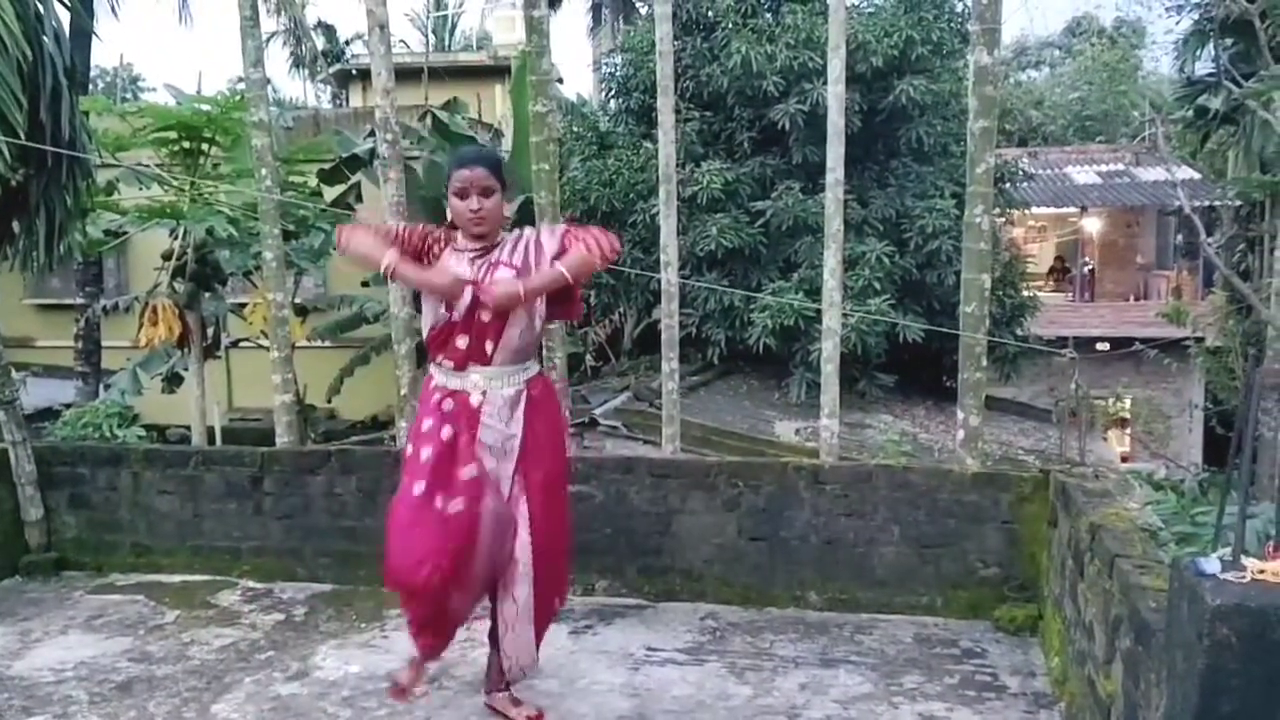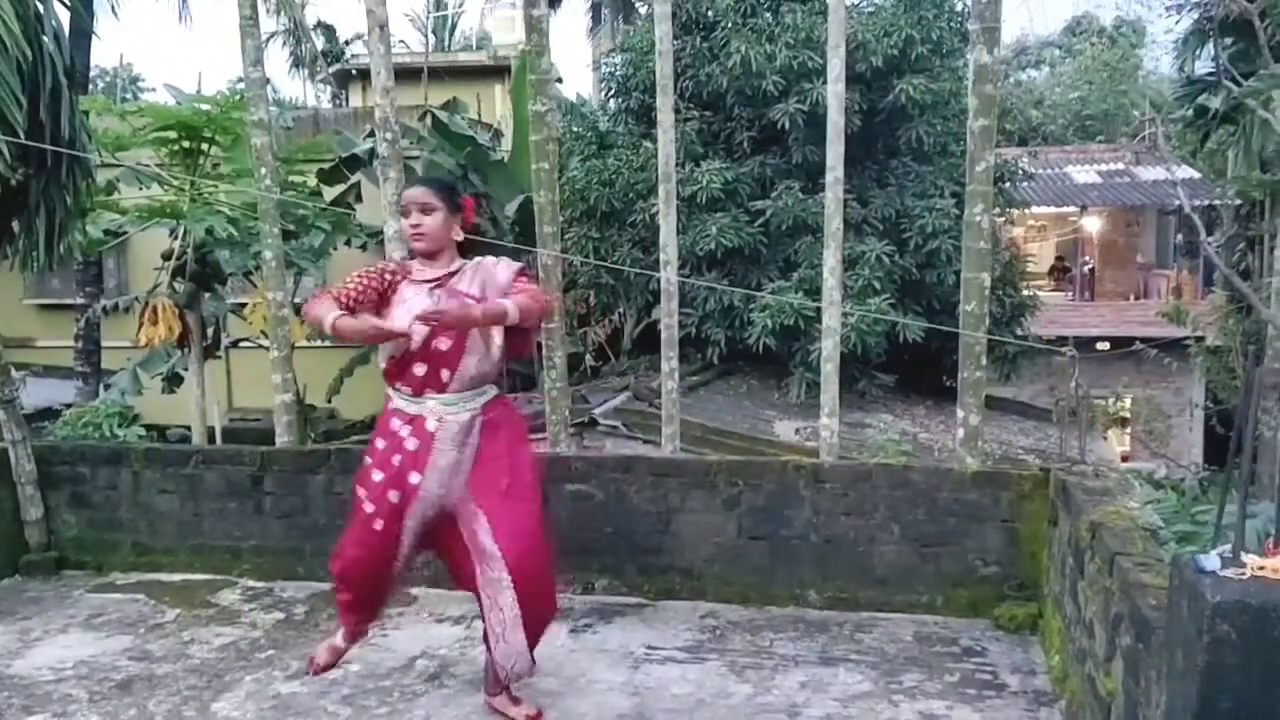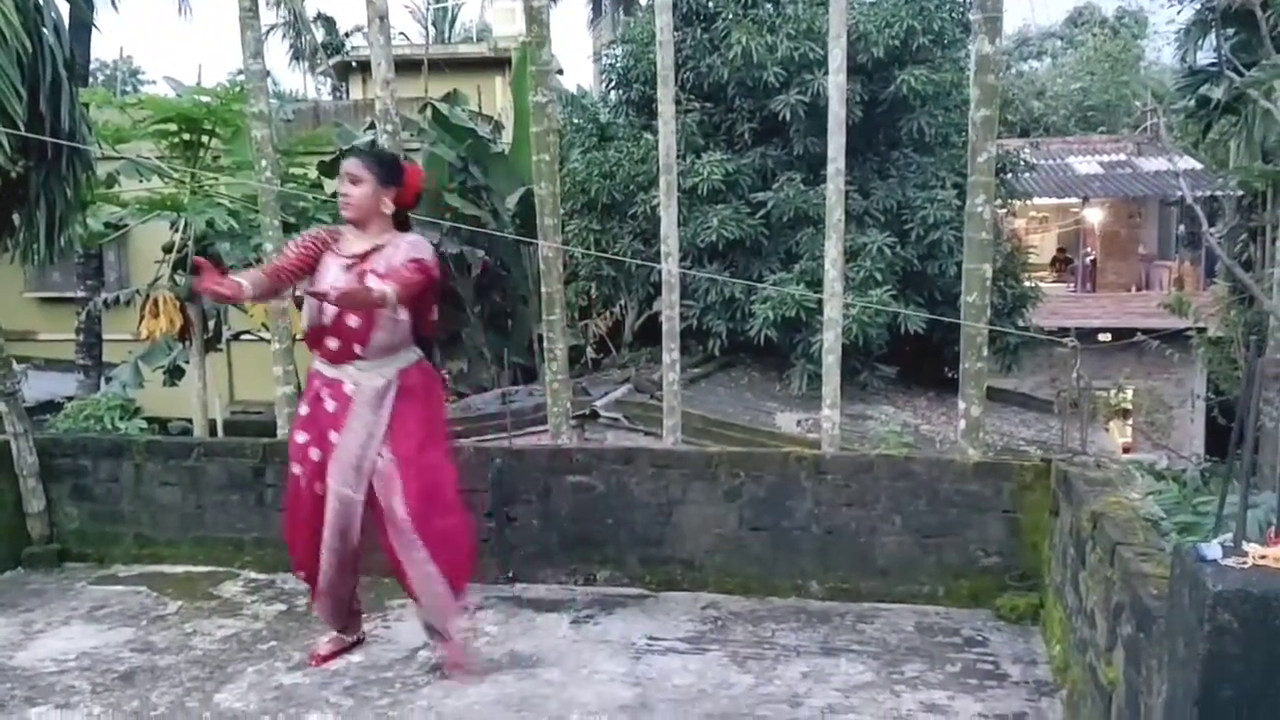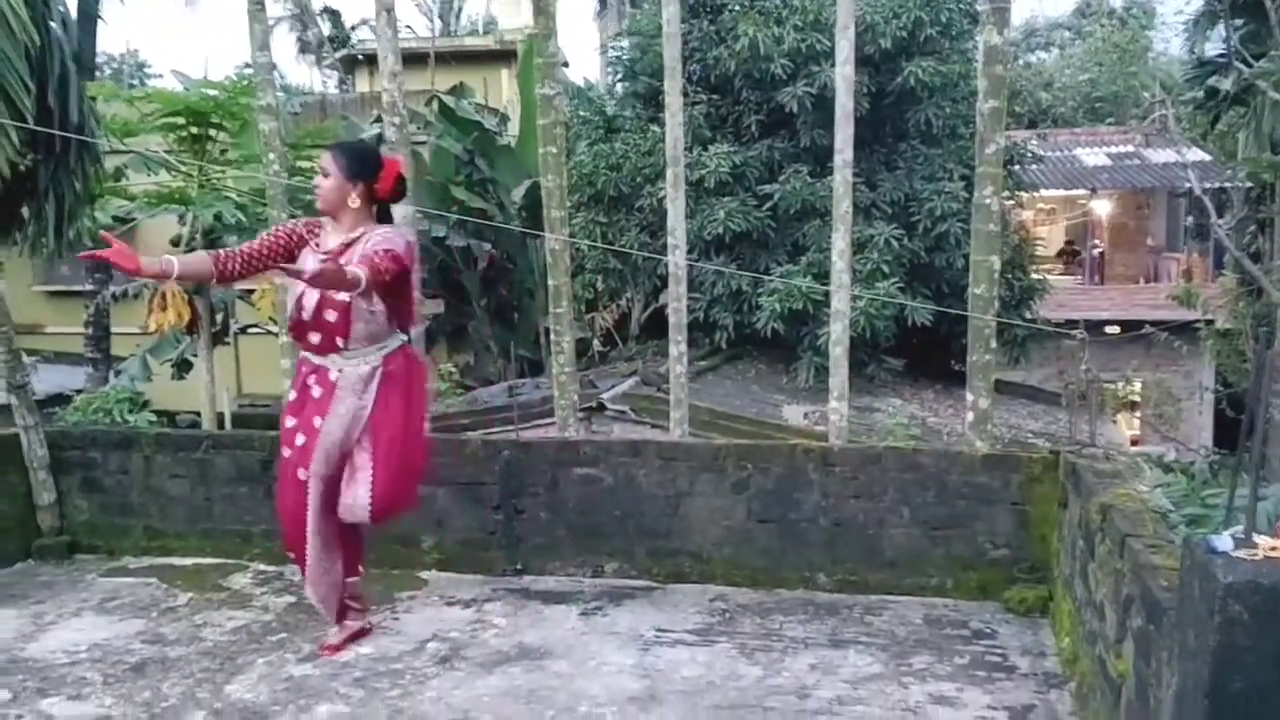
dt=0.3s
person 1, frame 1
left shoulder: (535, 244)
right shoulder: (432, 245)
left elbow: (603, 245)
right elbow: (354, 236)
left wrist: (528, 288)
right wrist: (417, 276)
left hip: (520, 414)
right hip: (448, 411)
left knee: (524, 545)
right knee: (428, 544)
right ankle: (425, 646)
person 1, frame 2
left shoulder: (490, 274)
right shoulder: (390, 278)
left elbow: (534, 302)
right elbow: (318, 305)
left wrist: (476, 315)
right wrist: (350, 326)
left hip: (479, 435)
right hip: (406, 433)
left knee: (509, 557)
right knee: (372, 546)
right ankle: (349, 629)
person 1, frame 3
left shoulder: (412, 250)
right shoulder: (324, 243)
left elbow: (400, 288)
right elbow: (275, 275)
left wrist: (362, 297)
right wrist: (232, 287)
left hip: (395, 397)
right hip: (327, 395)
left knee: (413, 511)
right knee: (319, 514)
left ankle: (444, 625)
right ankle: (341, 625)
person 1, frame 4
left shoulder: (389, 242)
right shoulder: (303, 234)
left elbow: (369, 274)
right elbow: (231, 262)
left wrist: (335, 278)
right wrist: (148, 266)
left hip: (378, 382)
right hip: (318, 383)
left knee: (366, 496)
right knee: (307, 497)
right ankle: (350, 613)
